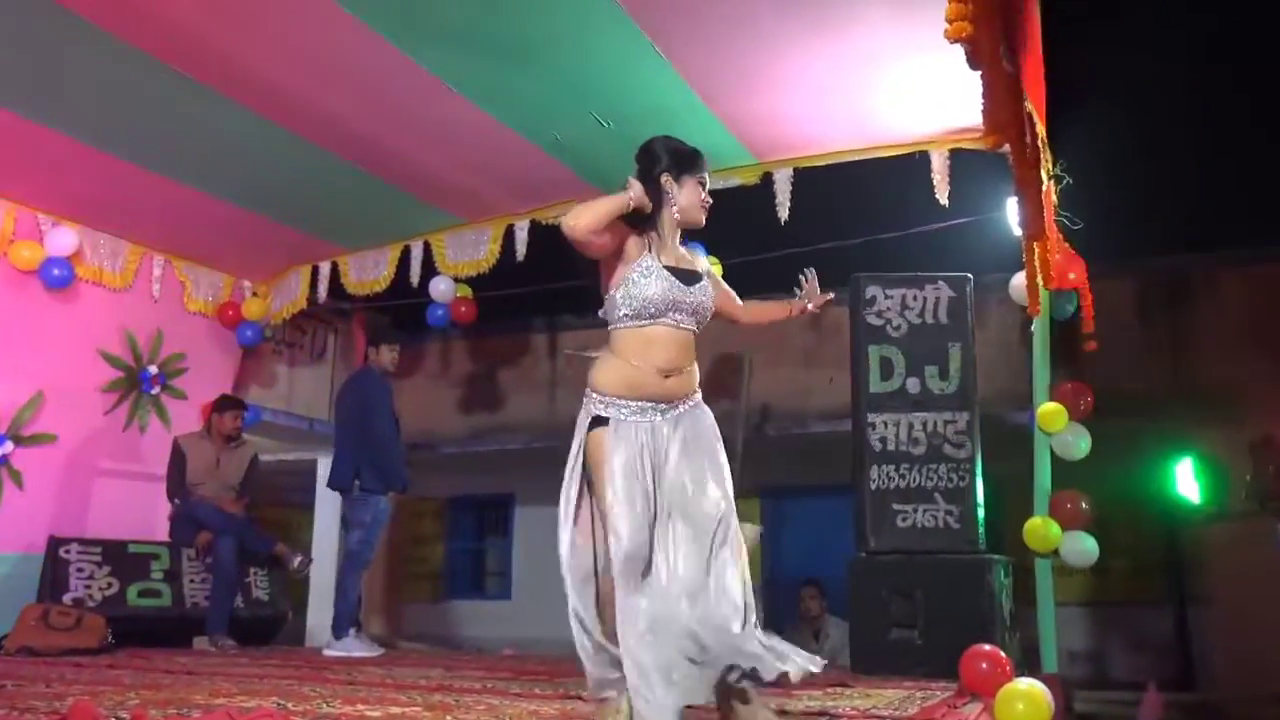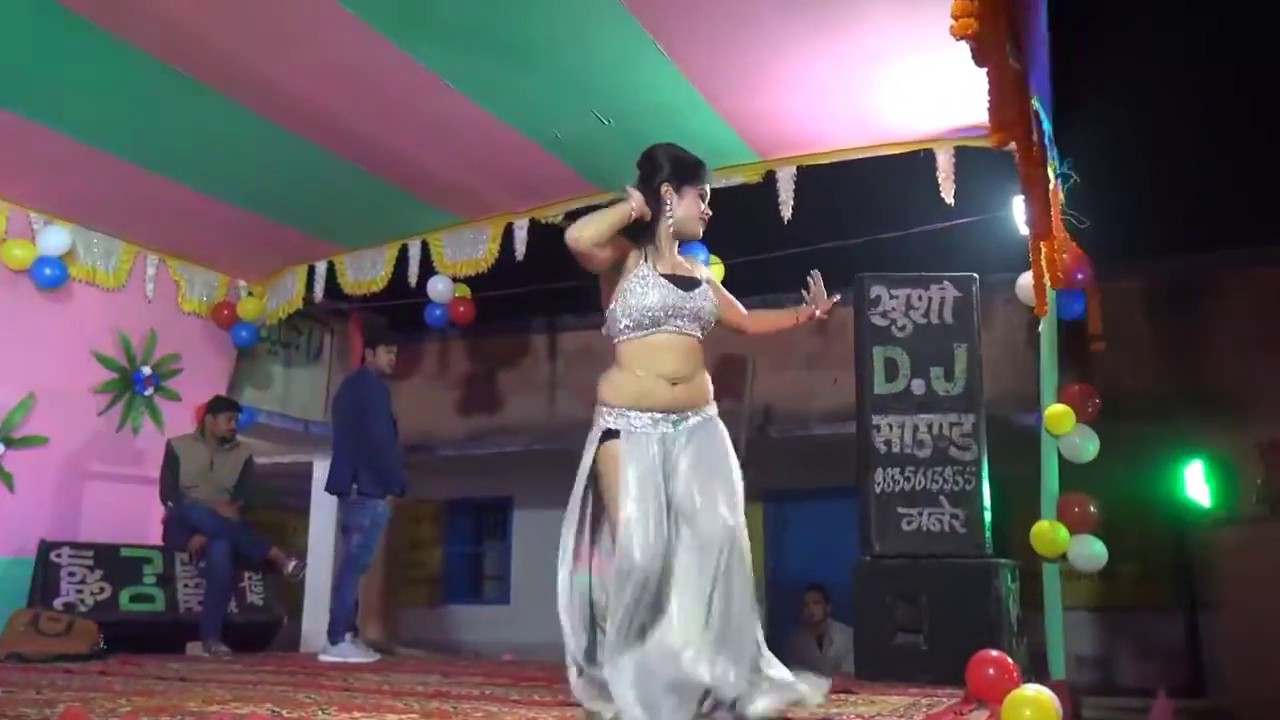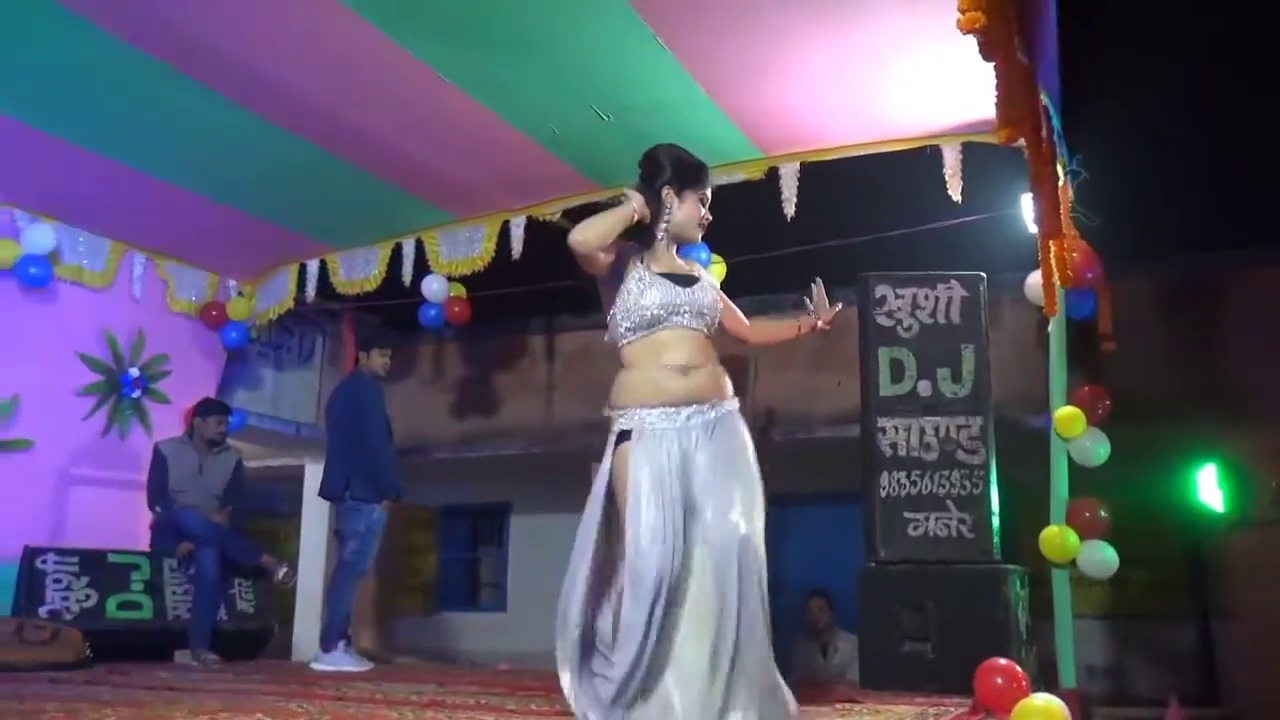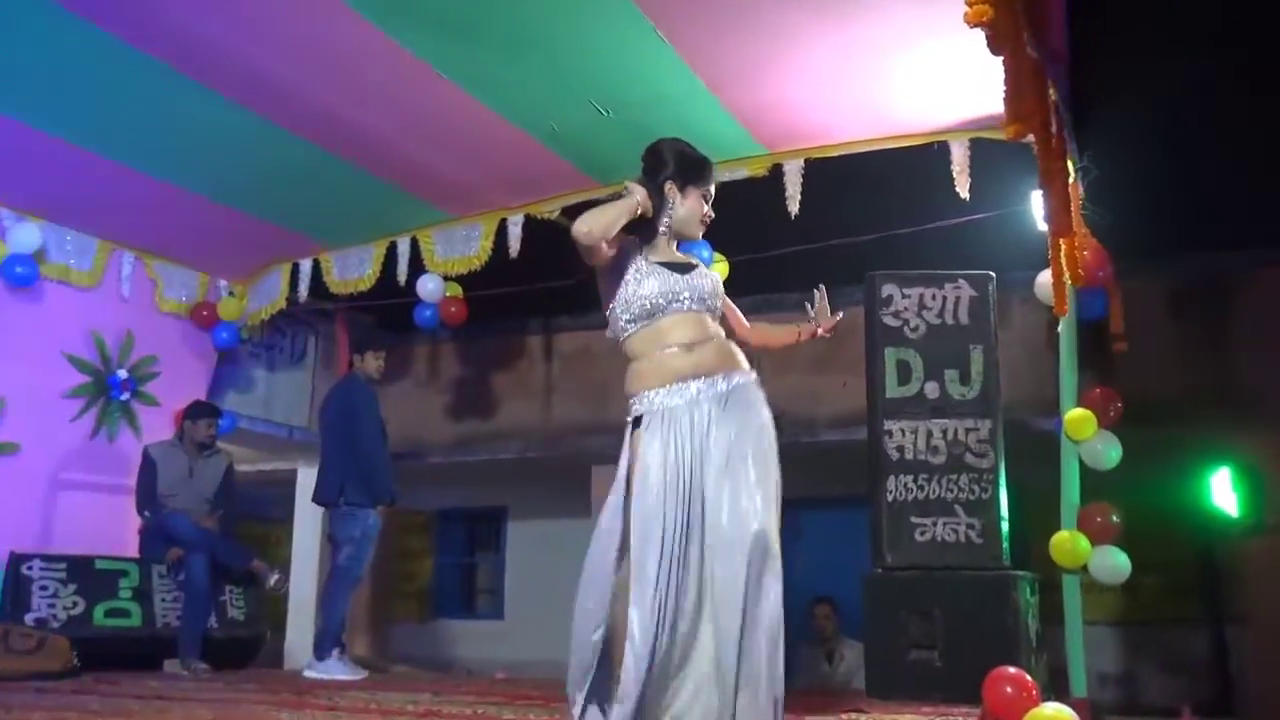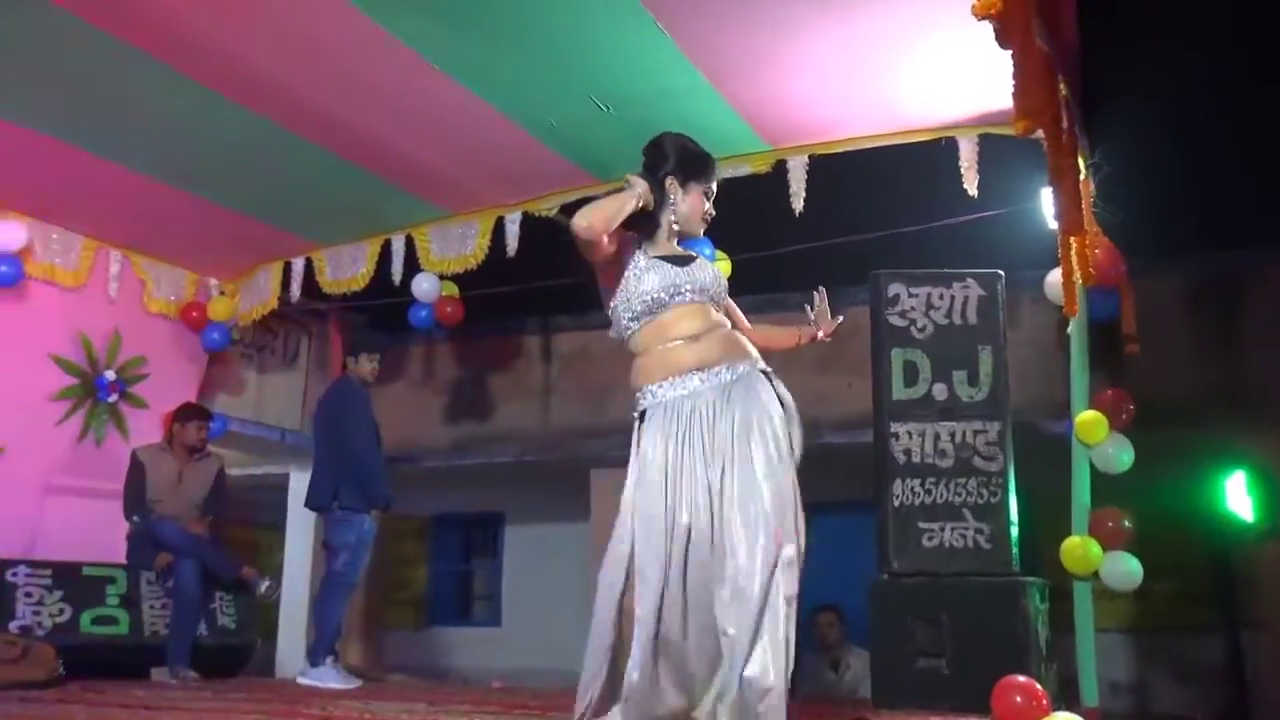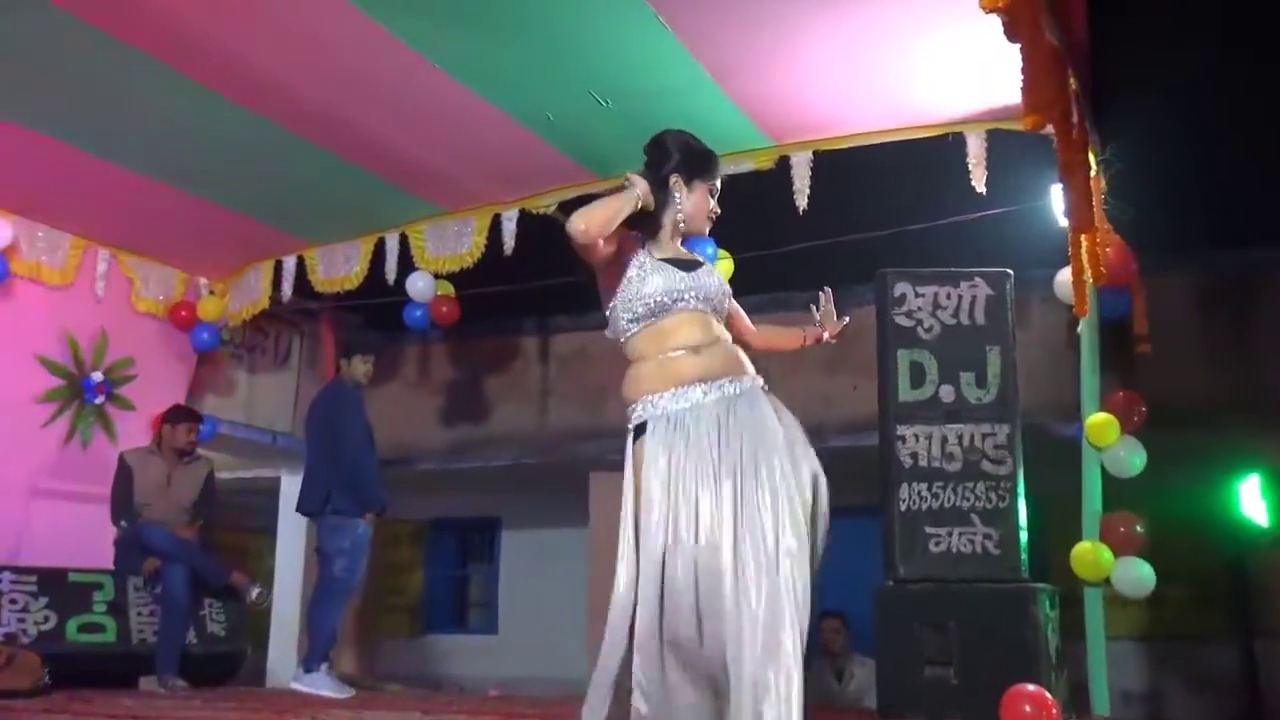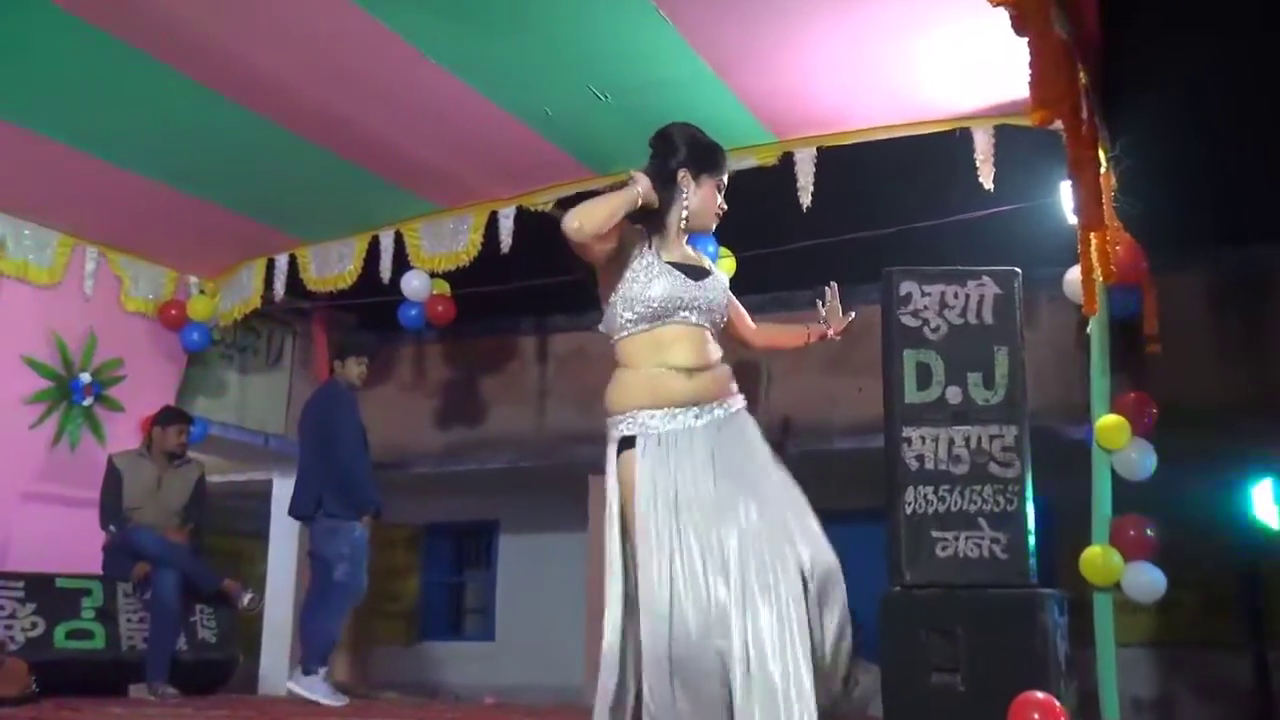
dt=0.1s
person 1, frame 1
left shoulder: (696, 261)
right shoulder: (624, 245)
left elbow: (739, 310)
right elbow: (574, 226)
left wrist: (799, 307)
right wrist: (631, 198)
left hip: (685, 417)
right hip: (619, 417)
left knee: (709, 531)
right knee: (623, 549)
person 1, frame 2
left shoulder: (697, 272)
right shoulder: (623, 257)
left elbow: (745, 320)
right elbow: (577, 239)
left wrist: (806, 313)
right wrist: (632, 208)
left hip: (698, 428)
right hip: (632, 428)
left knee: (719, 542)
right knee: (635, 559)
person 1, frame 3
left shoulder: (696, 274)
right shoulder: (622, 262)
left elbow: (747, 330)
right elbow: (580, 241)
left wrist: (810, 323)
right wrist: (633, 210)
left hip: (717, 425)
right hip: (647, 429)
left knee: (731, 550)
right knee: (646, 563)
person 1, frame 4
left shoulder: (698, 266)
right shoulder: (621, 255)
left elbow: (745, 331)
right elbow: (585, 232)
left wrist: (811, 329)
right wrist: (634, 202)
left hip: (735, 405)
right hip: (663, 416)
left knee: (743, 546)
right knee: (651, 554)
person 1, frame 5
left shoulder: (699, 261)
right shoulder: (622, 252)
left elbow: (746, 331)
right elbow: (585, 227)
left wrist: (811, 332)
right wrist: (637, 195)
left hip: (743, 395)
right hip: (669, 411)
left knee: (754, 544)
right knee: (657, 550)
person 1, frame 6
left shoulder: (701, 266)
right shoulder: (624, 250)
left elbow: (749, 334)
right elbow: (581, 229)
left wrist: (814, 334)
right wrist: (636, 196)
left hip: (741, 408)
right hip: (664, 422)
left knee: (762, 553)
right knee: (664, 571)
person 1, frame 7
left shoulder: (704, 266)
right shoulder: (625, 247)
left elbow: (751, 333)
right elbow: (576, 227)
left wrist: (819, 330)
right wrist: (639, 192)
left hip: (724, 428)
right hip: (650, 437)
left knee: (764, 569)
right knee: (664, 593)
person 2, frame 1
left shoulder: (354, 384)
right shoulder: (375, 384)
right elbow: (383, 437)
right wrist: (396, 481)
left hip: (354, 480)
right hip: (371, 482)
left knee: (355, 556)
right knee: (358, 556)
left ankle: (349, 630)
right ankle: (342, 636)
person 2, frame 2
left shoulder: (350, 387)
right shoulder: (372, 386)
right elbow: (380, 439)
right wrist: (394, 484)
left hip: (352, 483)
right hip: (369, 486)
left knee: (354, 560)
right knee: (358, 560)
left ankle: (346, 636)
right ankle: (338, 641)
person 2, frame 3
left shoulder: (345, 390)
right shoulder: (365, 389)
right elbow: (375, 443)
right wrist: (389, 489)
left hip: (346, 488)
right hip: (363, 491)
left knee: (348, 567)
right knee: (353, 566)
left ankle: (338, 644)
right ankle: (331, 649)
person 2, frame 4
left shoulder: (339, 393)
right shoulder: (360, 392)
right elbow: (369, 446)
right wrist: (383, 494)
left hip: (340, 493)
right hip: (358, 496)
left knee: (343, 572)
right knee: (348, 573)
left ankle: (332, 652)
right ankle: (324, 656)
person 2, frame 5
left shoulder: (333, 397)
right shoulder: (352, 395)
right elbow: (362, 450)
right wrist: (378, 498)
left hip: (334, 498)
right hip: (352, 501)
left knee: (336, 579)
right knee: (344, 579)
left ankle: (325, 659)
right ankle: (318, 663)
person 2, frame 6
left shoulder: (326, 399)
right shoulder: (346, 398)
right elbow: (355, 453)
right wrist: (371, 502)
left hip: (327, 503)
right hip: (345, 505)
left knee: (330, 584)
right knee: (344, 583)
left ankle: (317, 670)
right ankle: (313, 668)
person 2, frame 7
left shoulder: (320, 401)
right shoulder: (339, 399)
right elbow: (349, 456)
right wrist: (367, 505)
left hip: (321, 507)
right hip: (339, 509)
left knee: (323, 589)
right knee: (349, 585)
left ankle: (312, 672)
person 3, frame 1
left shoulder: (247, 453)
right shoulder: (184, 444)
left elbow: (249, 501)
right elbow: (175, 493)
left wrist: (214, 530)
right wrist: (219, 505)
left hip: (226, 528)
right hip: (189, 523)
left knee: (227, 545)
right knee: (200, 509)
left ankle: (217, 632)
right ankle: (280, 550)
person 3, frame 2
left shoulder: (242, 455)
right shoulder: (178, 447)
left elbow: (244, 503)
right elbow: (168, 496)
left wrist: (208, 533)
right wrist: (214, 510)
left hip: (219, 531)
right hip: (183, 526)
left knee: (221, 548)
right knee: (196, 513)
left ankle: (210, 638)
right ankle: (274, 555)
person 3, frame 3
left shoulder: (232, 458)
right shoulder: (166, 450)
left elbow: (234, 508)
right elbow: (156, 501)
left wrist: (204, 532)
right wrist: (204, 515)
left hip: (210, 537)
right hip: (171, 532)
left knee: (210, 554)
right knee: (185, 517)
left ankle: (200, 646)
right ankle: (264, 561)
person 3, frame 4
left shoulder: (222, 462)
right shoulder: (156, 453)
left elbow: (225, 513)
right elbow: (145, 506)
left wrist: (195, 537)
right wrist: (193, 521)
left hip: (199, 542)
right hip: (160, 538)
left knee: (200, 560)
right knee: (175, 522)
left ankle: (189, 655)
right ankle: (256, 567)
person 3, frame 5
left shoulder: (213, 465)
right shoulder: (144, 457)
left elbow: (216, 518)
right elbow: (133, 511)
left wrist: (185, 542)
right wrist: (183, 527)
left hip: (188, 549)
right hip: (148, 544)
left knee: (189, 567)
right knee: (163, 528)
left ankle: (178, 663)
right ankle: (246, 574)
person 3, frame 6
left shoulder: (202, 469)
right shoulder: (132, 460)
left elbow: (205, 523)
right elbow: (120, 515)
left wrist: (163, 555)
right wrist: (171, 531)
left hip: (176, 553)
right hip: (136, 549)
left knee: (178, 573)
right knee: (152, 533)
left ankle: (167, 672)
right ankle: (236, 580)
person 3, frame 7
left shoulder: (193, 472)
right shoulder: (121, 463)
left elbow: (196, 528)
right elbow: (109, 520)
right wrist: (162, 536)
left hip: (168, 558)
right hip: (125, 554)
left knee: (169, 578)
right knee: (142, 537)
left ankle: (157, 679)
right ankle: (227, 586)
